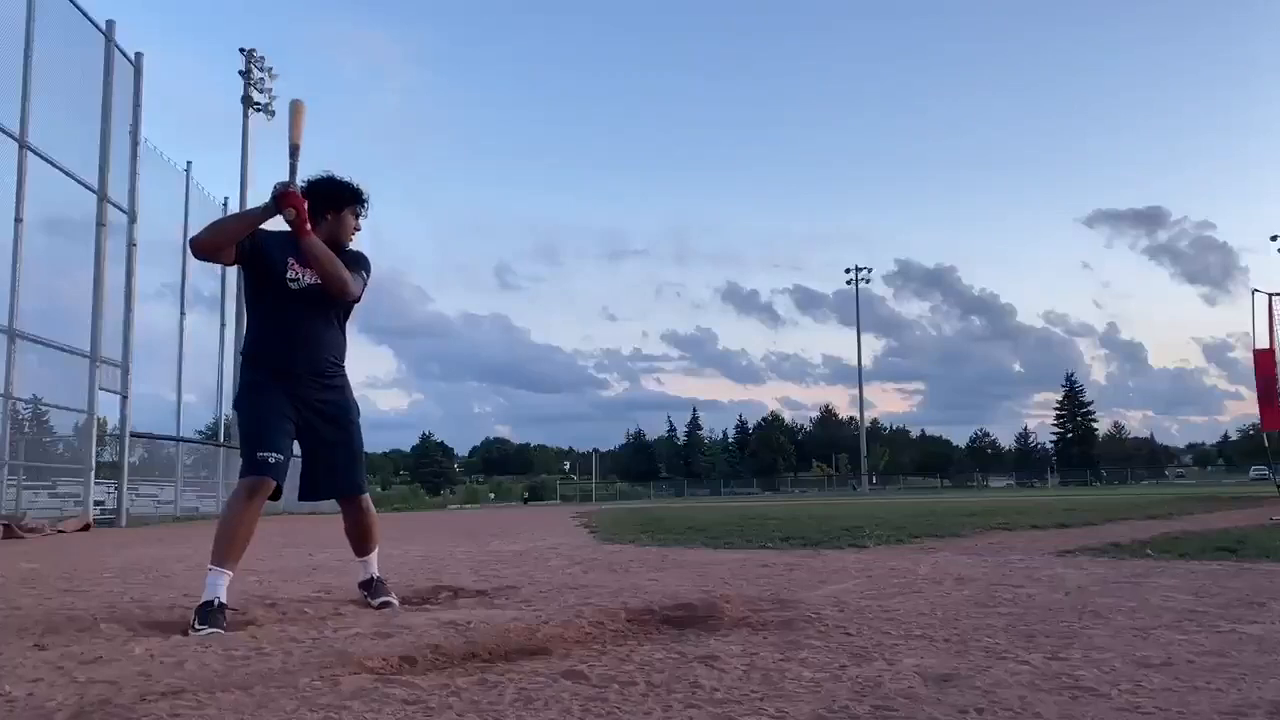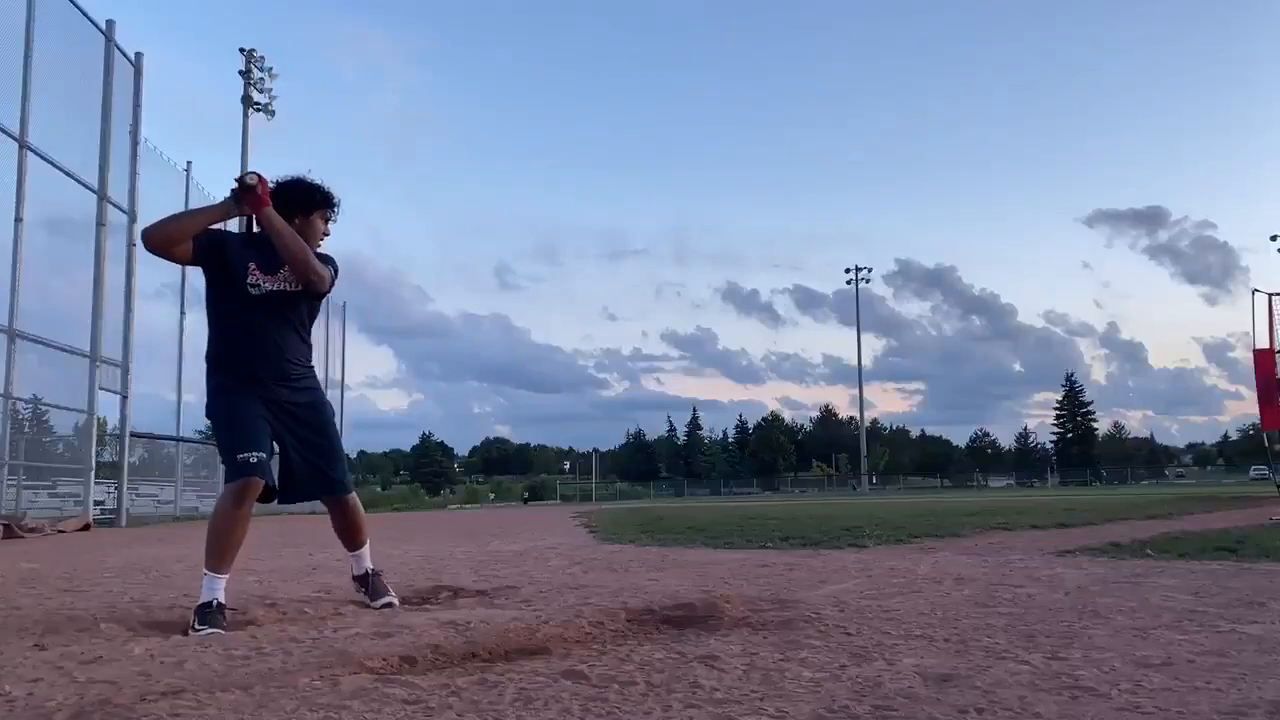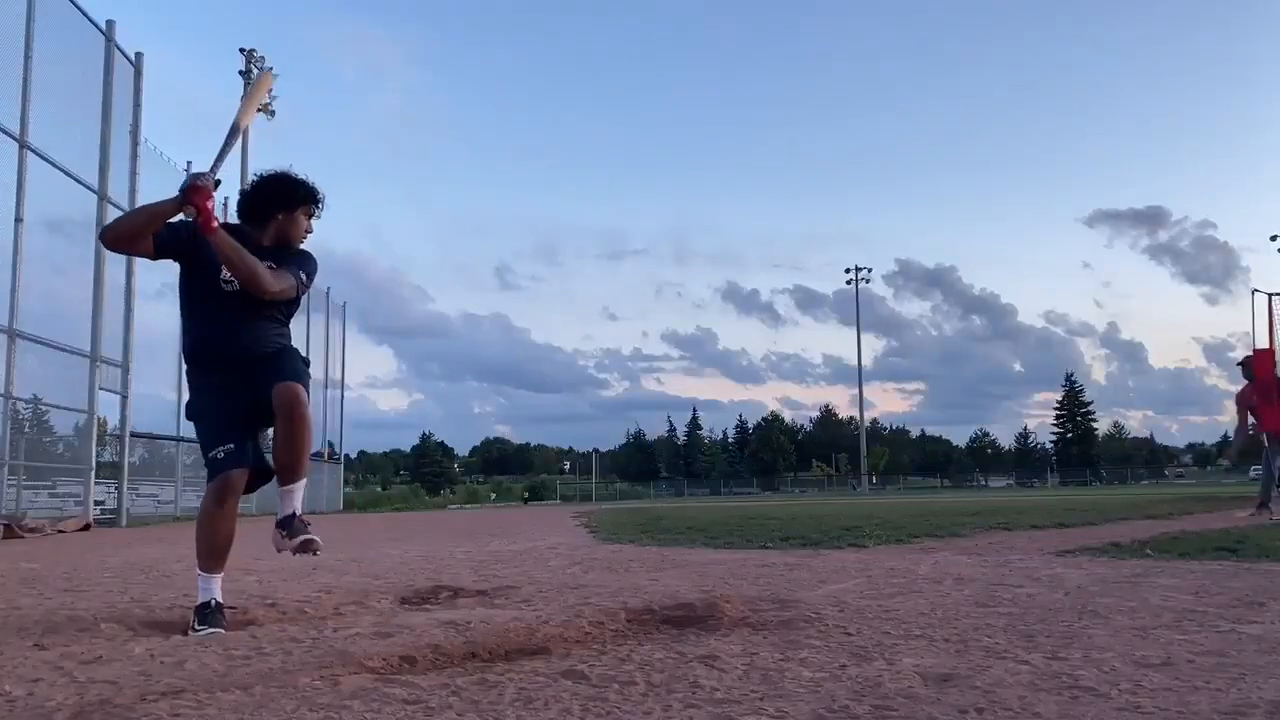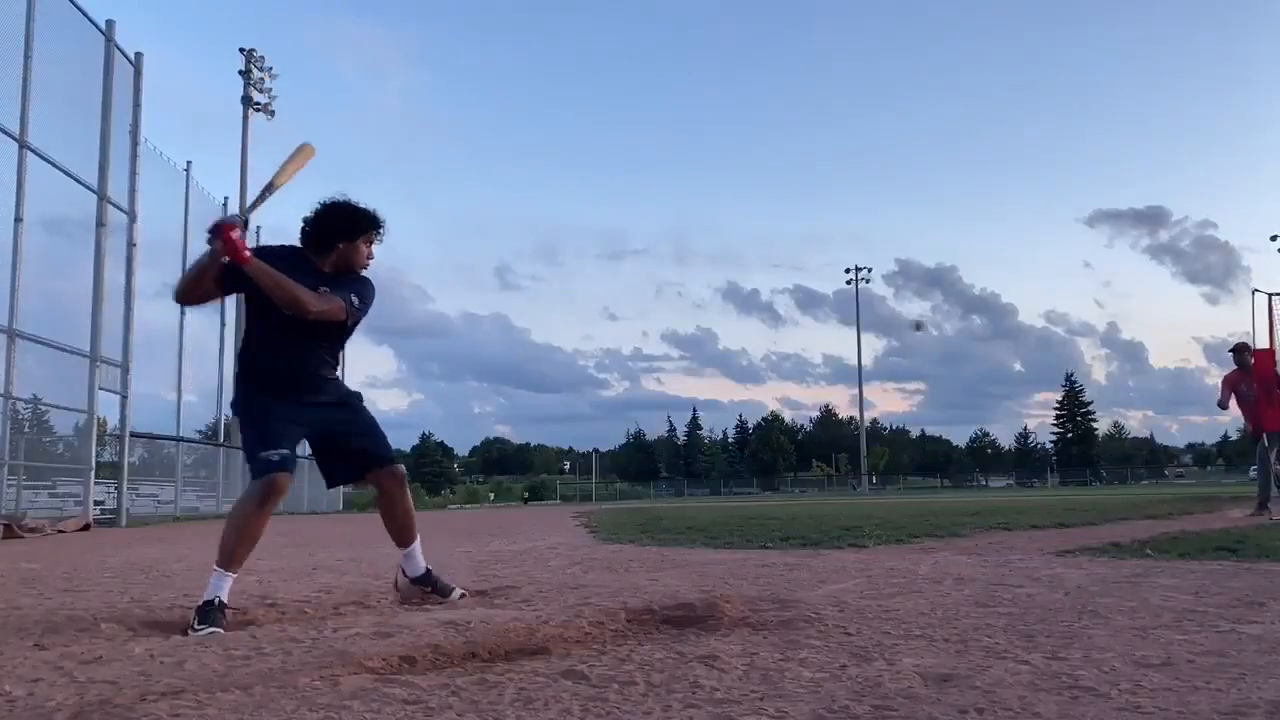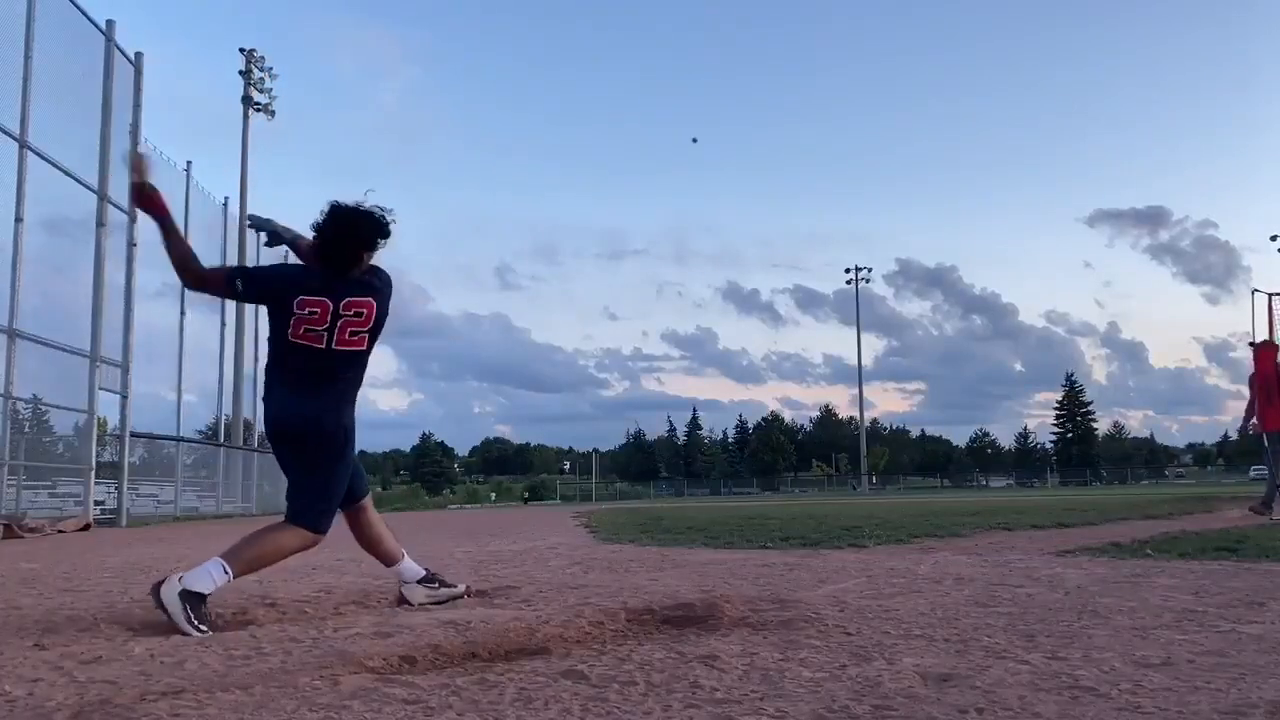
dt=0.5s
person 1, frame 1
left shoulder: (354, 260)
right shoulder: (266, 245)
left elbow: (346, 289)
right elbow: (201, 245)
left wrist: (303, 229)
right wrist: (268, 210)
left hip: (328, 389)
right hip: (268, 385)
left knee: (353, 490)
right knee: (257, 481)
left ankle: (370, 577)
right ankle: (213, 598)
person 1, frame 2
left shoulder: (322, 265)
right shoulder: (228, 248)
left elbow: (312, 275)
right elbow: (154, 238)
left wrist: (264, 209)
right wrist: (230, 207)
left hip: (299, 390)
right hip: (238, 389)
left knee: (339, 490)
right knee: (246, 482)
left ankle: (365, 572)
right ankle: (211, 599)
person 1, frame 3
left shoulder: (301, 263)
right shoulder: (195, 237)
left elbow: (264, 287)
right elbow: (112, 238)
left wrist: (209, 226)
right wrist: (171, 205)
left hip: (270, 363)
right hip: (214, 378)
left knee: (292, 395)
right knee: (229, 478)
left ankle: (290, 518)
right ankle: (208, 600)
person 1, frame 4
left shoulder: (358, 288)
right shoulder: (270, 261)
left elbow: (310, 306)
right elbow: (185, 295)
left wrist: (242, 257)
right wrist: (221, 252)
left hip: (327, 397)
right hip: (268, 398)
left knee: (391, 475)
right knee: (272, 484)
left ankle: (415, 573)
right ankle: (215, 597)
person 1, frame 5
left shoulder: (287, 281)
right shoulder: (379, 285)
left elbow: (195, 275)
left wrist: (155, 206)
right wrist: (286, 233)
left hip: (283, 417)
right hip: (328, 423)
left knee: (357, 499)
right knee: (307, 525)
left ankle: (416, 579)
right ankle: (190, 584)
